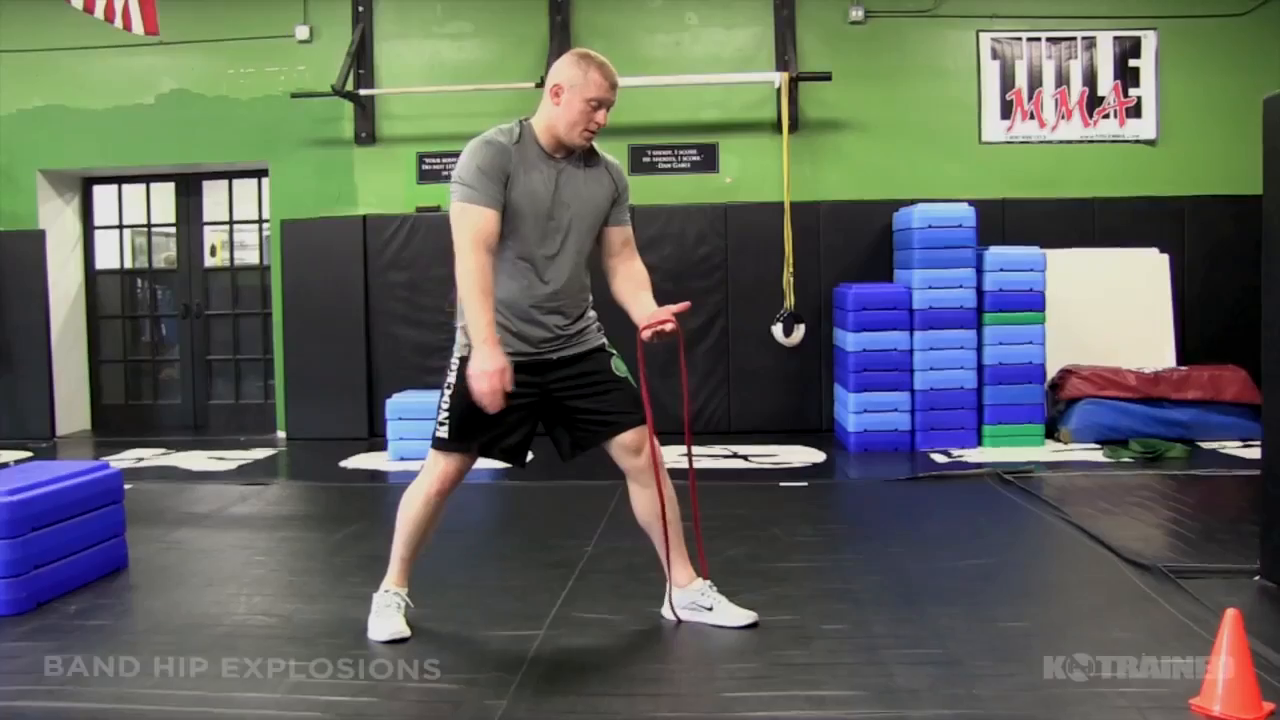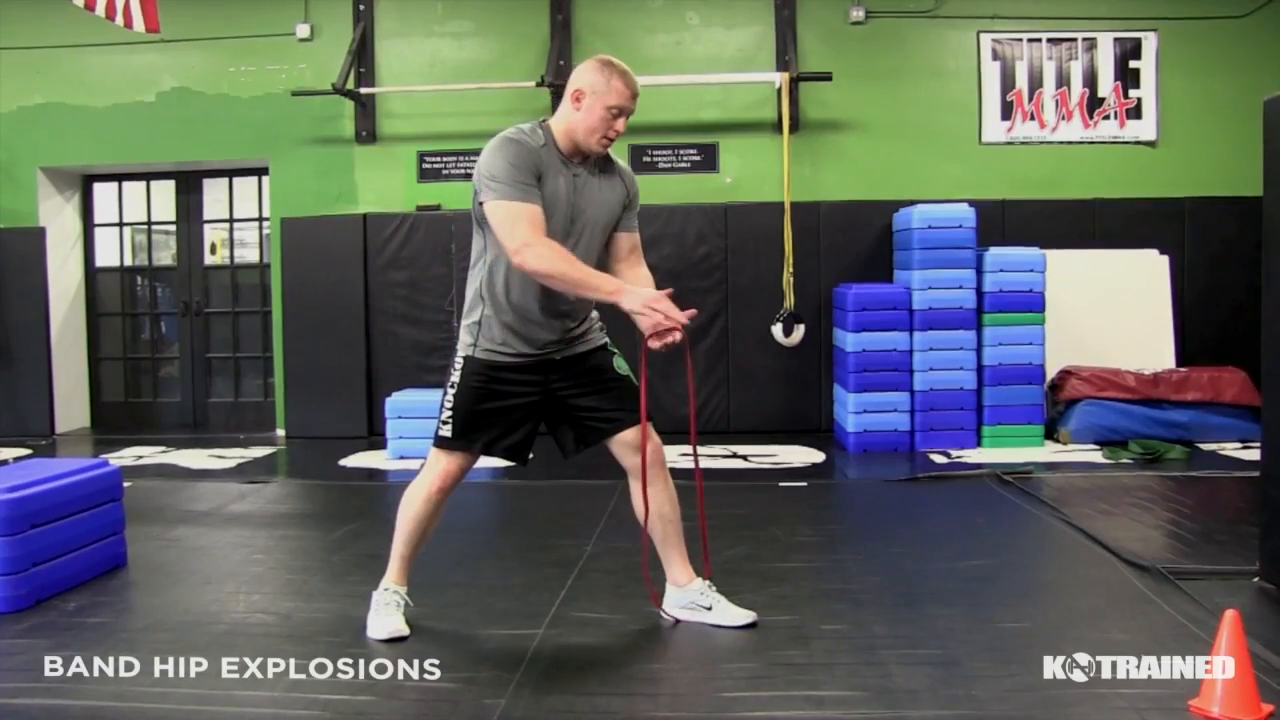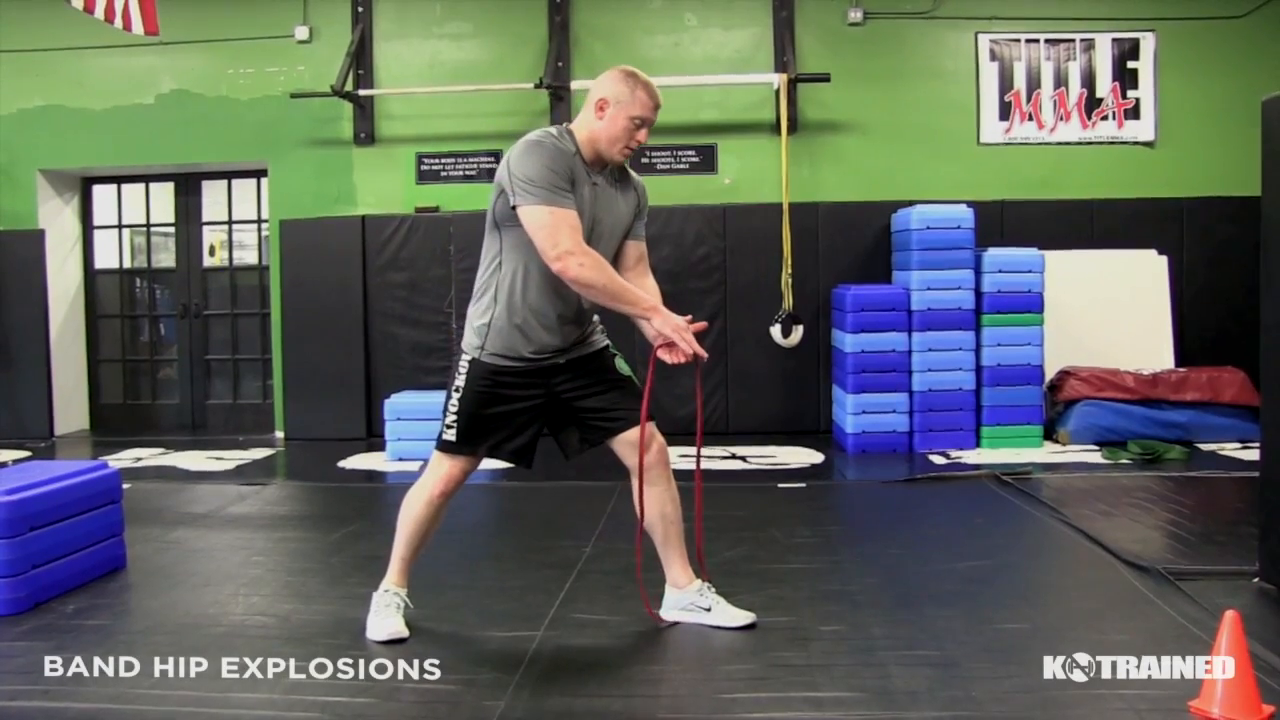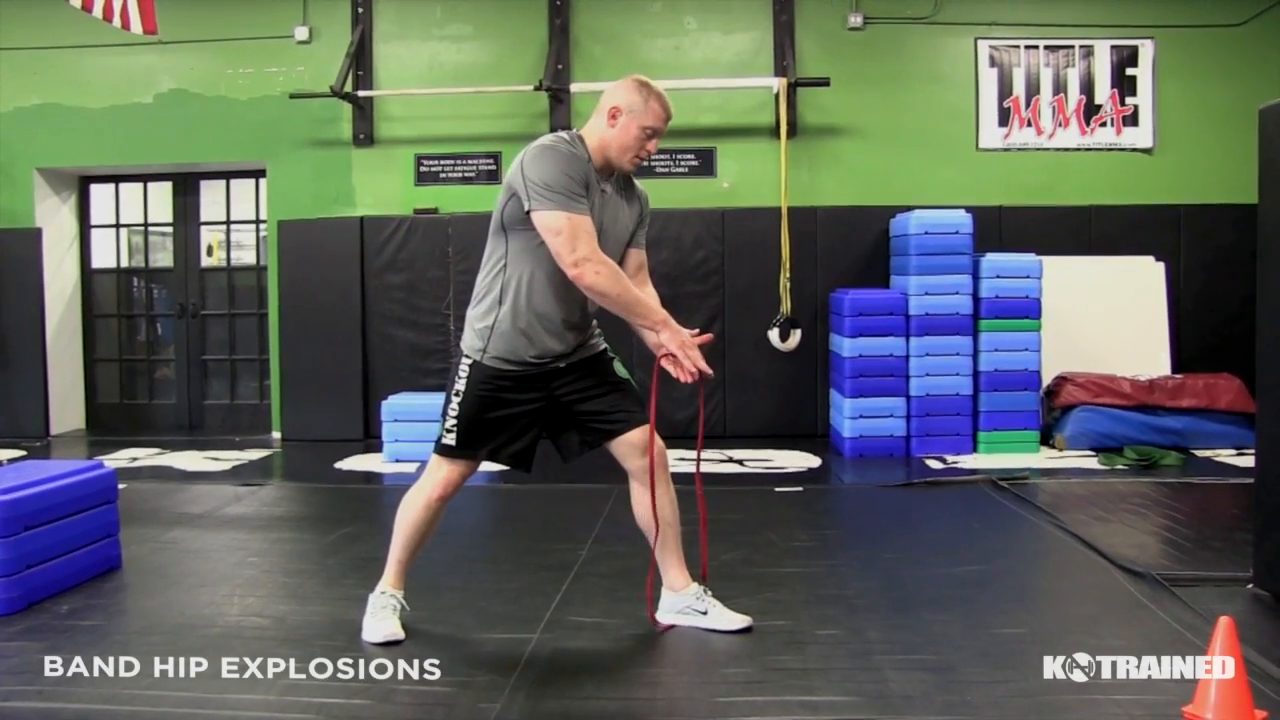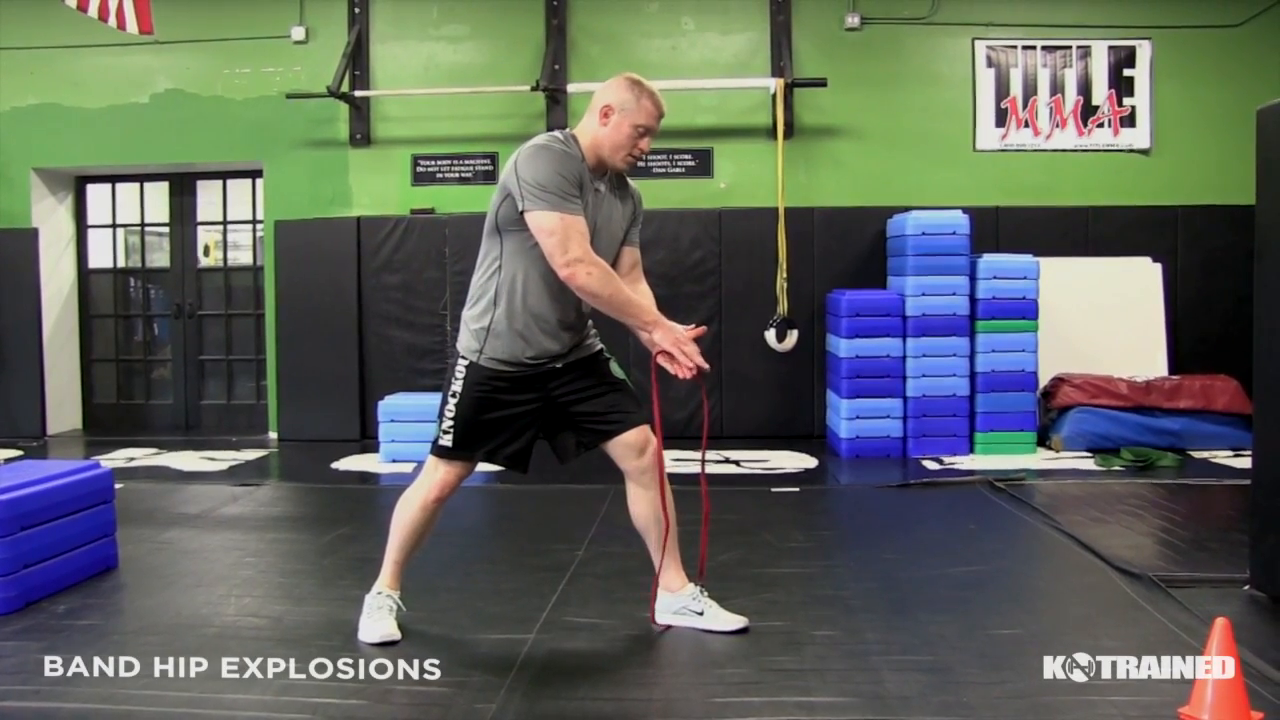
dt=0.5s
person 1, frame 1
left shoulder: (607, 174)
right shoulder: (491, 154)
left elbow: (621, 257)
right elbow: (473, 254)
left wrist: (644, 309)
right wrist: (486, 347)
left hip: (577, 346)
right hip: (499, 351)
left knee: (642, 454)
right knee: (442, 474)
left ankle: (685, 590)
right ankle: (392, 592)
person 1, frame 2
left shoulder: (619, 180)
right shoulder: (511, 153)
left elbow: (628, 262)
right elbow: (526, 251)
left wrist: (648, 314)
right wrist: (622, 295)
left hip: (577, 346)
right hip: (498, 349)
left knee: (646, 452)
right knee: (443, 473)
left ankle: (684, 590)
right ankle: (391, 590)
person 1, frame 3
left shoulder: (630, 189)
right shoulder: (538, 156)
left elbow: (634, 272)
right elbow: (567, 260)
left wrist: (656, 331)
right wrist: (656, 313)
left hip: (579, 349)
right hip: (502, 352)
left knee: (651, 453)
right knee: (446, 475)
left ankle: (683, 591)
right ankle: (391, 592)
person 1, frame 4
left shoulder: (633, 197)
right shoulder: (550, 160)
left elbow: (634, 282)
right elbow: (582, 266)
left wrist: (658, 340)
right wrist: (666, 326)
left hip: (577, 352)
right hip: (502, 354)
left knee: (648, 454)
right knee: (444, 478)
left ankle: (680, 594)
right ankle: (387, 594)
person 1, frame 5
left shoulder: (626, 195)
right shoulder: (544, 161)
left elbow: (629, 281)
right elbow: (574, 267)
left wrist: (655, 339)
right wrist: (659, 325)
left hip: (573, 354)
right hip: (499, 356)
left knee: (644, 453)
right knee: (441, 480)
left ankle: (675, 595)
right ankle: (384, 595)
